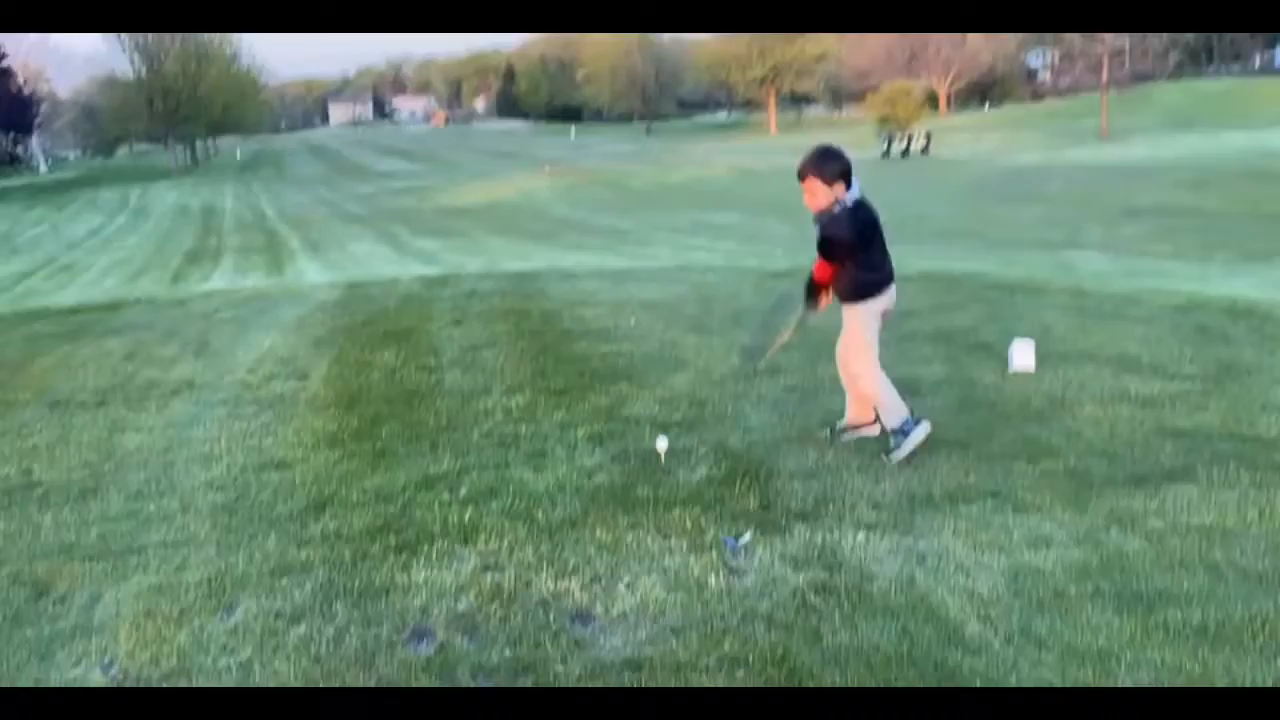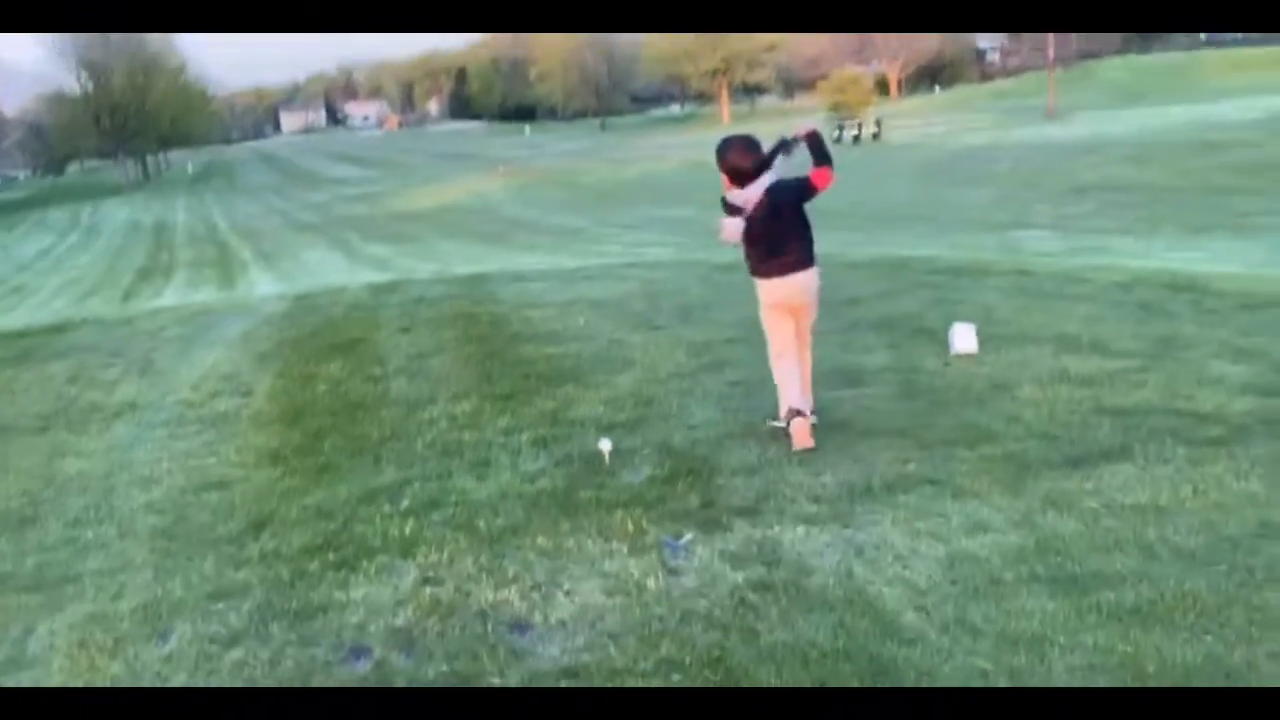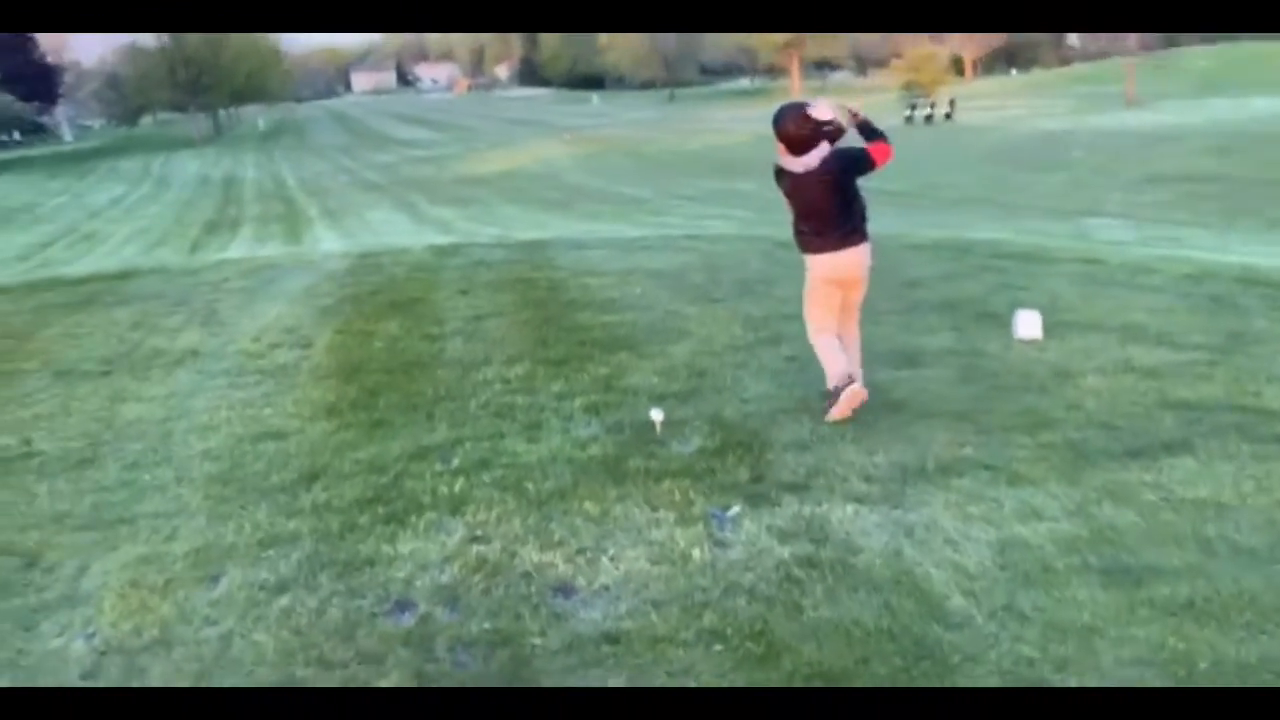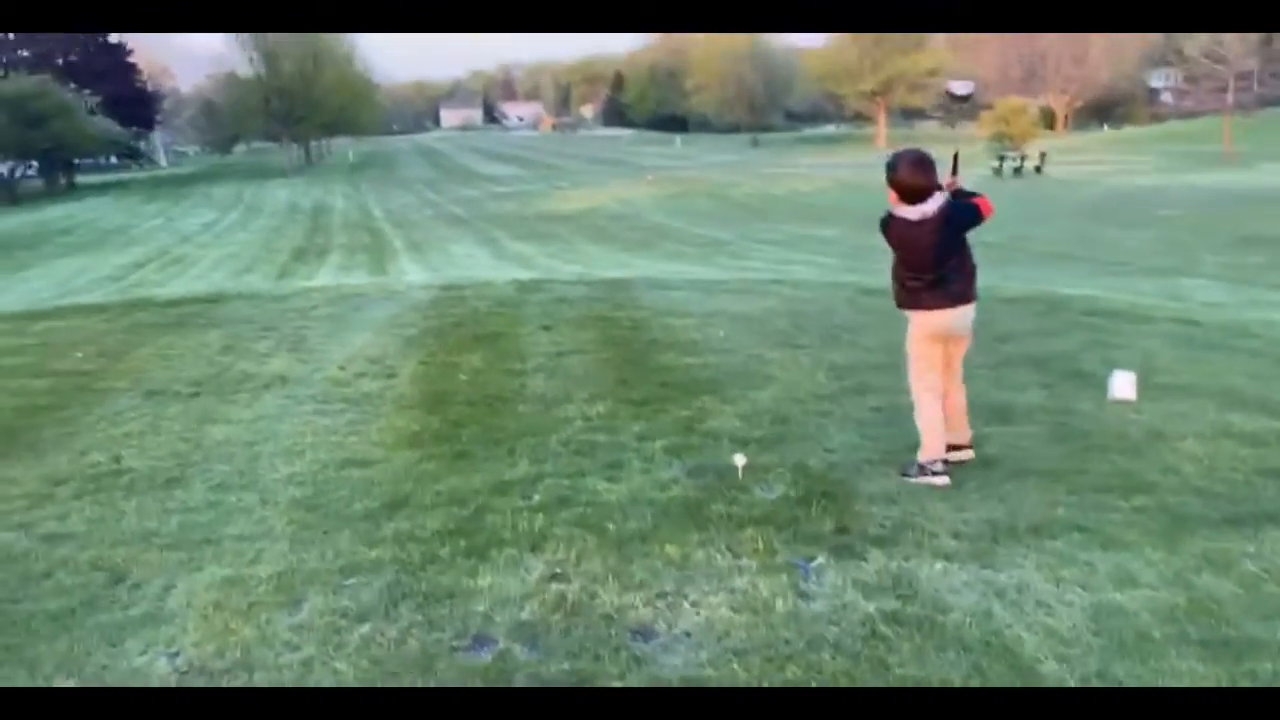
dt=0.5s
person 1, frame 1
left shoulder: (835, 227)
right shoulder: (855, 206)
left elbow: (824, 266)
left wrist: (815, 293)
right wrist: (826, 289)
left hip: (862, 300)
right hip: (879, 290)
left knee: (863, 366)
right knee: (847, 356)
left ankle: (904, 423)
right ankle: (860, 417)
person 1, frame 2
left shoulder: (731, 205)
right shoulder: (786, 192)
left elbow: (757, 177)
right elbow: (825, 172)
left wrist: (787, 142)
right wrist: (812, 137)
left hip: (770, 285)
right hip: (804, 277)
left knee: (781, 352)
right knee: (801, 344)
left ankle: (793, 412)
right ankle: (802, 406)
person 1, frame 3
left shoulder: (783, 175)
right shoulder: (840, 162)
left elbow: (810, 154)
right elbow: (883, 150)
left wrist: (836, 128)
right wrist: (861, 124)
left hip: (821, 260)
right hip: (857, 252)
left knee: (820, 327)
right knee: (849, 321)
left ankle: (842, 381)
right ankle: (853, 382)
person 1, frame 4
left shoulder: (891, 226)
right shoulder: (952, 214)
right elbow: (984, 206)
left wrist: (942, 193)
right wrist: (955, 191)
left hip: (925, 317)
right hip: (961, 310)
left knee: (926, 389)
right knee: (952, 379)
left ankle: (932, 462)
right ankle: (959, 441)
